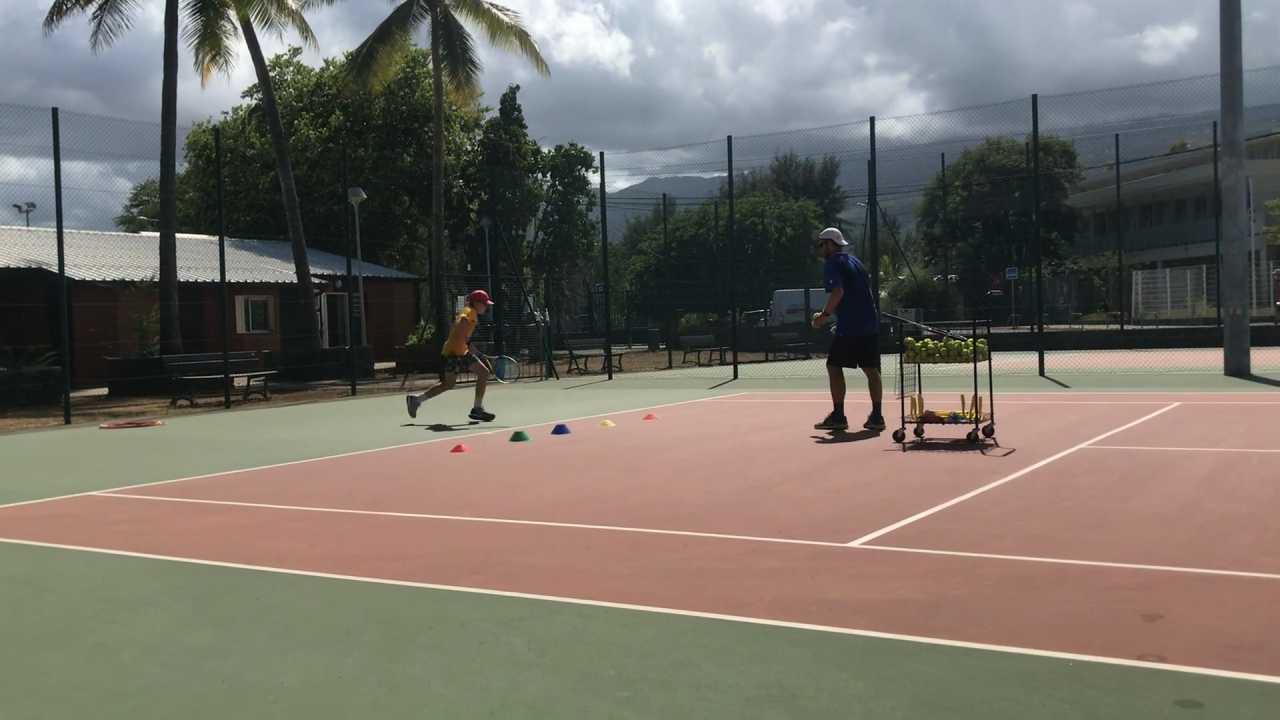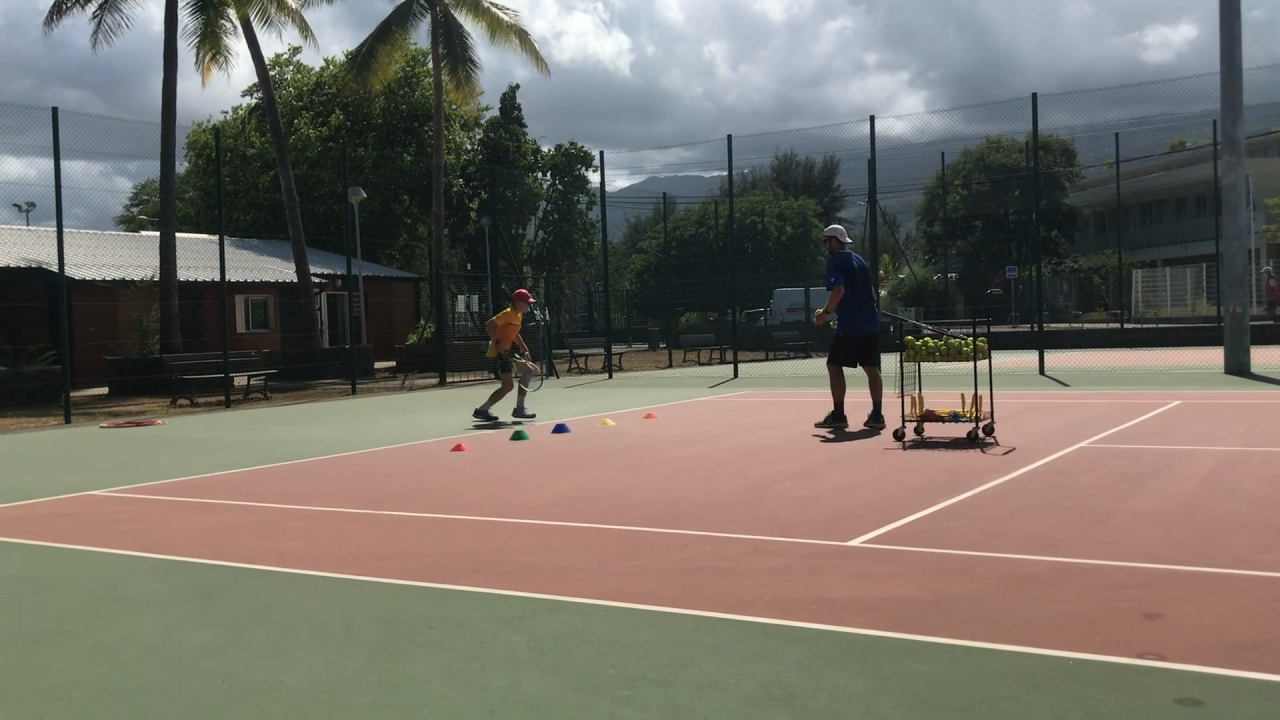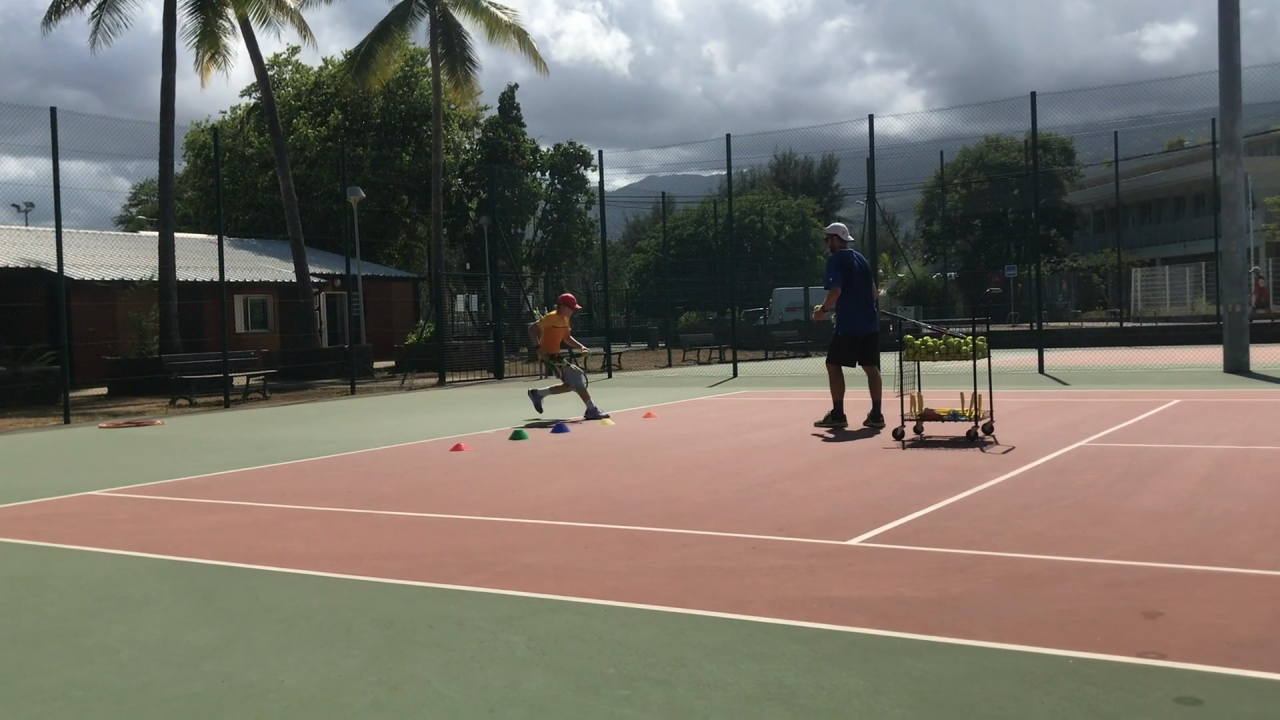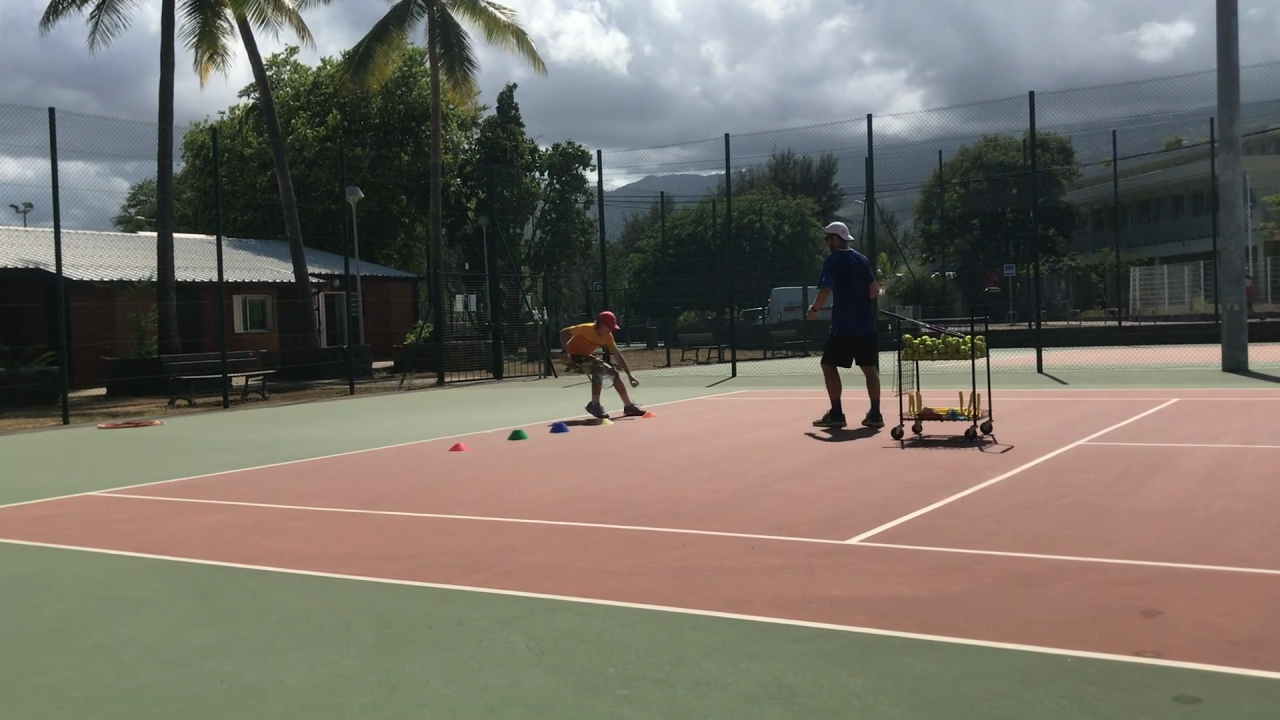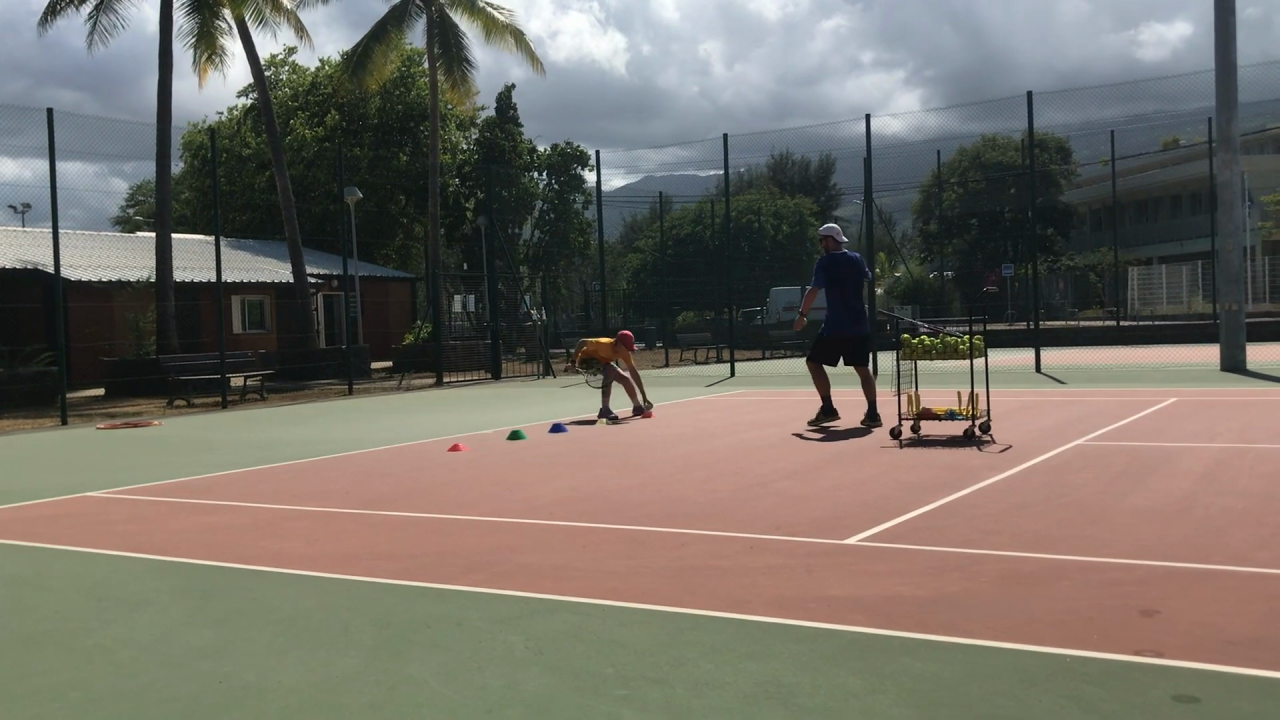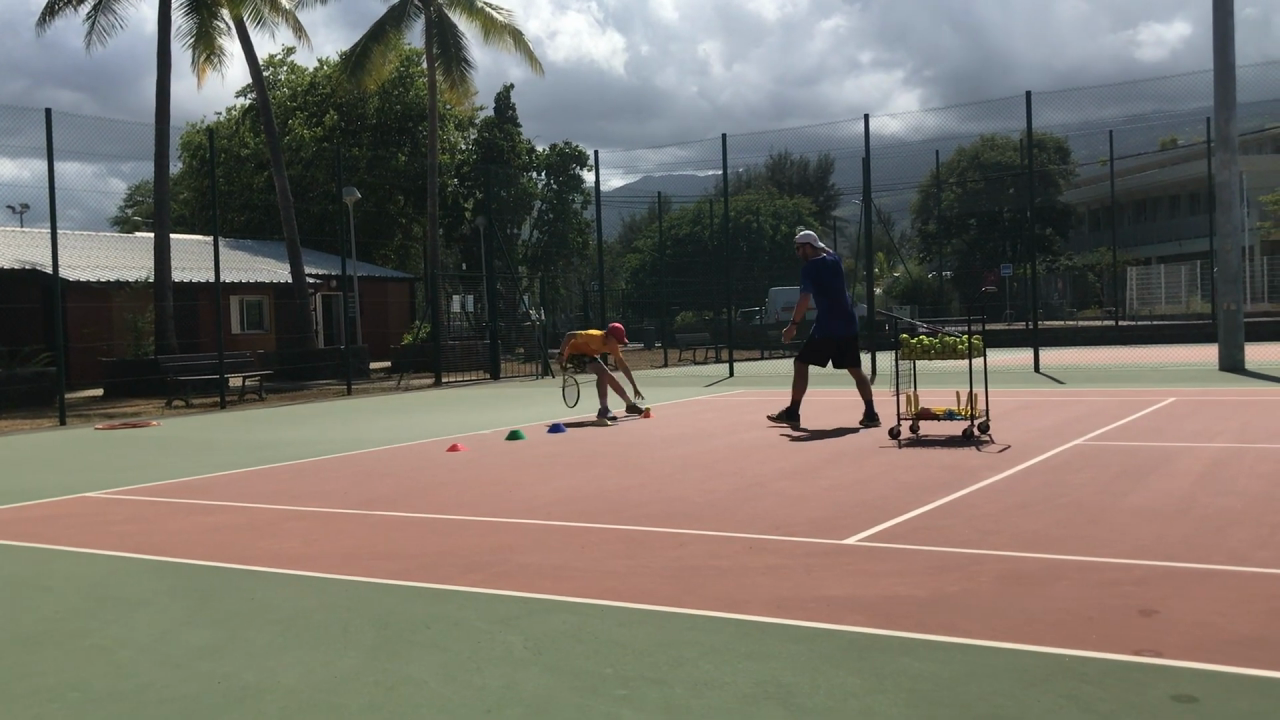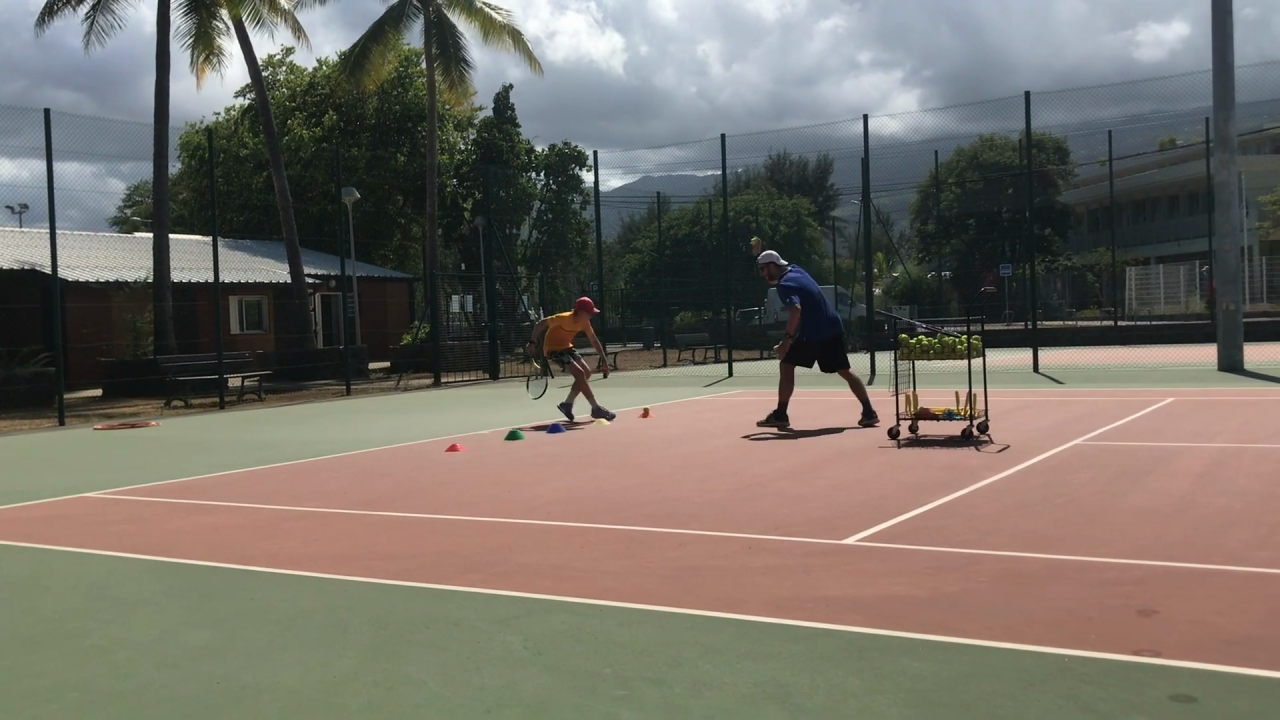
dt=0.2s
person 1, frame 1
left shoulder: (833, 263)
right shoulder: (855, 262)
left elbow: (838, 291)
left wrist: (825, 314)
left hip: (850, 326)
right hip: (870, 324)
left knee: (834, 367)
right knee: (871, 369)
left ankle: (838, 417)
right ankle: (877, 416)
person 1, frame 2
left shoulder: (835, 261)
right shoulder: (859, 260)
left elbow: (839, 290)
right elbow: (872, 293)
left wrist: (826, 312)
left hip: (850, 325)
right hip: (870, 323)
left knee: (834, 366)
right knee: (871, 368)
left ankle: (838, 416)
right ankle: (877, 415)
person 1, frame 3
left shoulder: (835, 260)
right shoulder: (861, 259)
left elbow: (836, 291)
right elbow: (874, 292)
left wrist: (823, 310)
left hip: (848, 324)
right hip: (870, 322)
left knee: (834, 365)
right knee: (871, 367)
left ankle: (838, 415)
right ankle: (876, 415)
person 1, frame 4
left shoulder: (833, 260)
right shoulder: (862, 259)
left elbow: (826, 291)
right elbow: (875, 290)
left wrist: (814, 309)
left hip: (844, 325)
right hip: (867, 323)
left knee: (829, 365)
right knee: (869, 367)
left ankle: (836, 414)
right ankle: (875, 414)
person 1, frame 5
left shoulder: (825, 262)
right shoulder: (857, 259)
left elbow: (814, 291)
right elbow: (867, 279)
left wrist: (802, 315)
left hip: (836, 326)
right hip: (860, 324)
left knee: (814, 362)
right knee: (862, 368)
left ankle: (828, 409)
right ankle: (872, 414)
person 1, frame 6
left shoulder: (809, 268)
right shoulder: (834, 259)
left elbow: (805, 298)
left wrist: (793, 324)
left hip: (826, 327)
right hip: (849, 325)
left knee: (800, 364)
right knee: (855, 369)
left ankle: (792, 413)
right ankle: (870, 413)
person 1, frame 7
left shoulder: (784, 285)
right shoulder: (795, 271)
left elbow: (795, 309)
left wrist: (787, 339)
right wrist: (762, 257)
left hip: (813, 331)
right hip: (833, 327)
left knee: (786, 365)
right knee: (845, 371)
left ankle: (780, 415)
right ankle: (869, 413)
